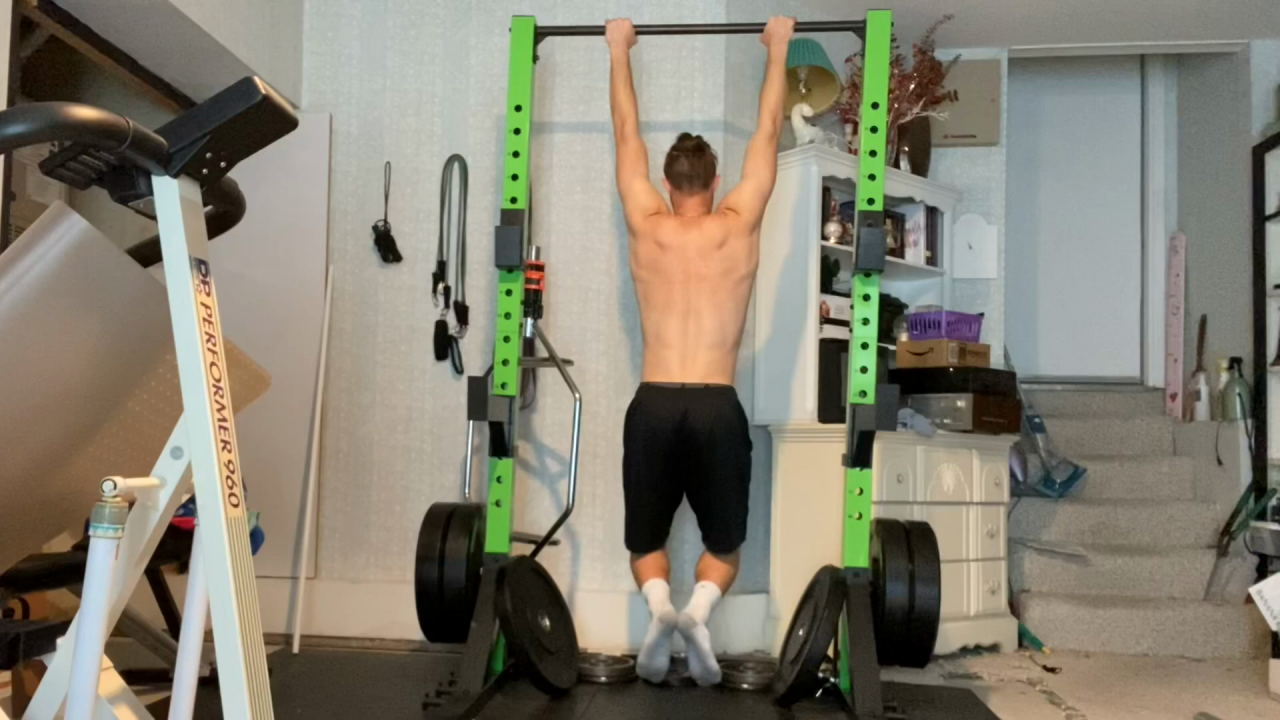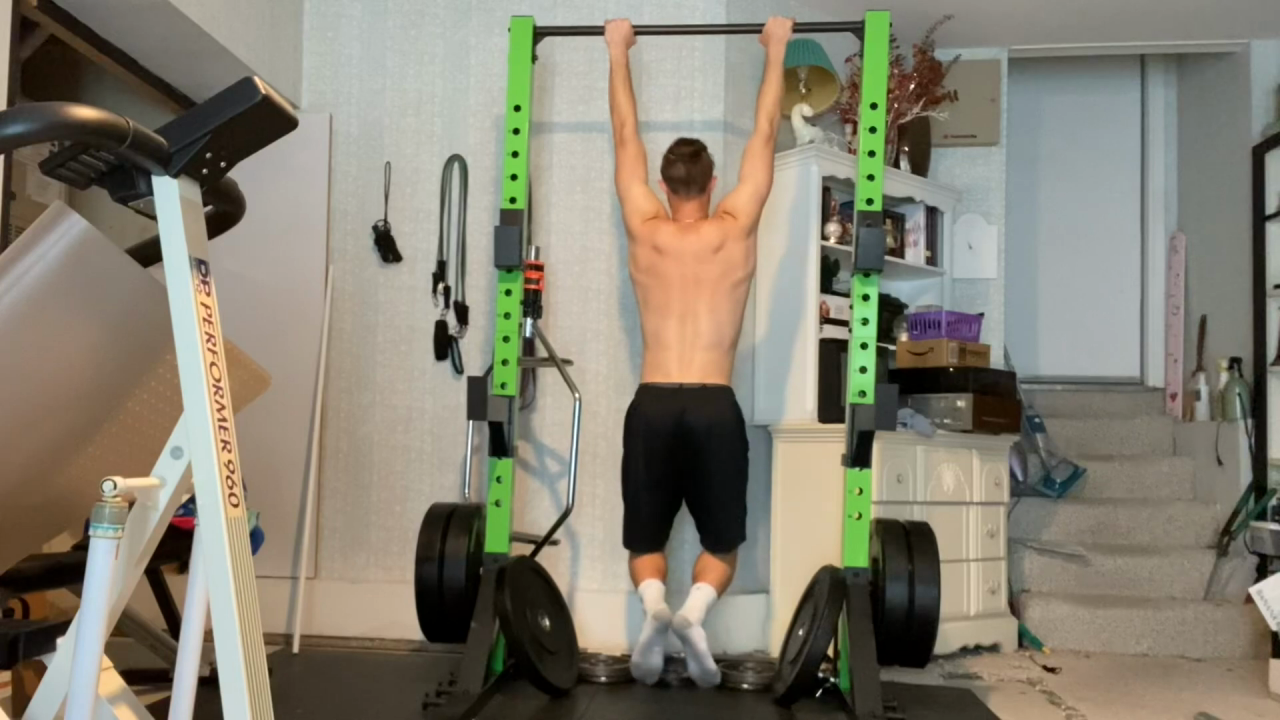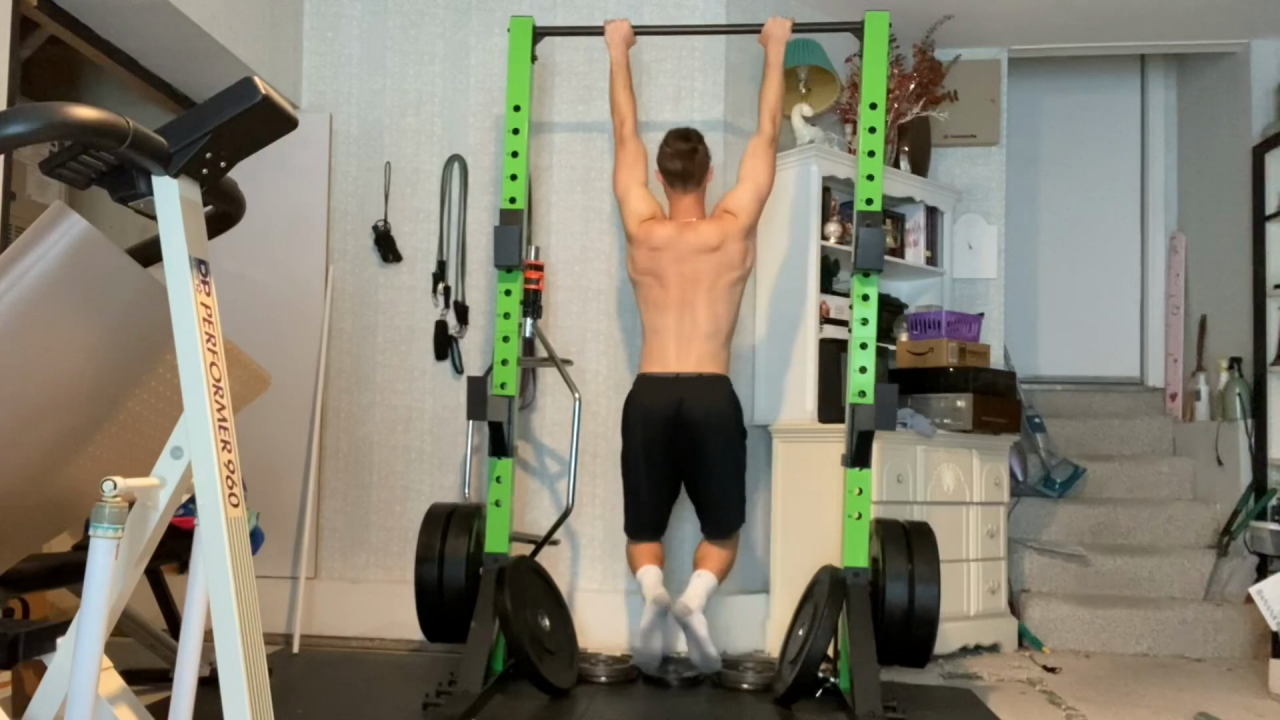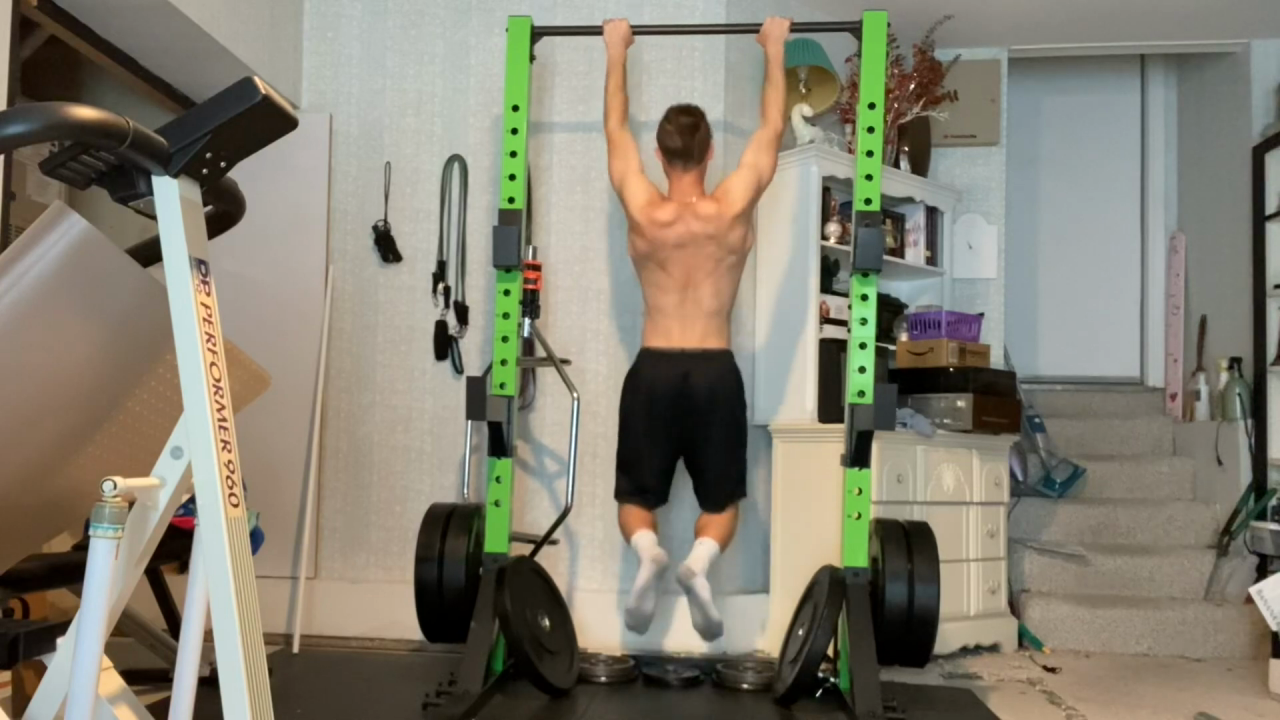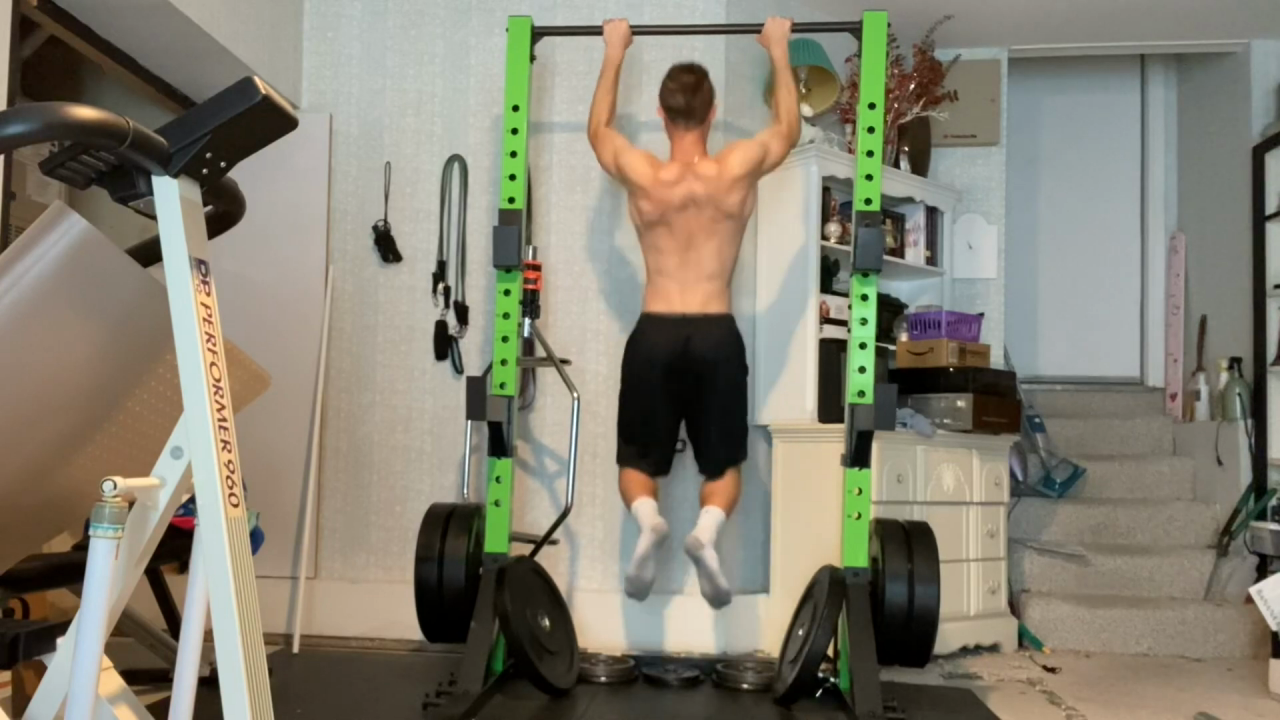
dt=0.2s
person 1, frame 1
left shoulder: (646, 229)
right shoulder: (739, 228)
left elbow: (627, 133)
right elbow: (766, 132)
left wrist: (619, 51)
right wrist: (777, 51)
left hip: (653, 407)
right hip: (717, 409)
left knee: (647, 541)
right knee: (723, 545)
left ankle: (660, 604)
right ankle: (699, 607)
person 1, frame 2
left shoulder: (644, 232)
right shoulder: (736, 232)
left elbow: (626, 136)
right elbow: (763, 135)
left wrist: (618, 52)
right wrist: (776, 50)
left hip: (652, 408)
right hip: (715, 410)
left knee: (645, 543)
right knee: (721, 545)
left ankle: (654, 604)
right ankle: (694, 610)
person 1, frame 3
left shoulder: (640, 230)
right shoulder: (734, 228)
left elbow: (626, 136)
right elbow: (765, 136)
left wrist: (618, 51)
right wrist: (775, 51)
left hip: (650, 397)
right hip: (713, 399)
left knee: (643, 532)
right knee: (722, 533)
left ankle: (652, 590)
right ankle: (695, 596)
person 1, frame 4
left shoulder: (641, 212)
right shoulder: (734, 209)
left elbow: (614, 129)
right elbow: (773, 129)
left wrist: (616, 51)
right wrist: (774, 51)
left hip: (654, 371)
right hip: (715, 372)
left knee: (635, 496)
right knee: (721, 500)
left ankle: (647, 553)
right ankle: (699, 562)
person 1, frame 5
left shoulder: (640, 174)
right shoulder: (739, 168)
left elbow: (596, 130)
right elbow: (790, 127)
left wrist: (613, 54)
right wrist: (778, 53)
left hip: (655, 335)
right hip: (715, 336)
left knee: (636, 461)
right knee: (723, 465)
left ankle: (648, 520)
right ankle: (705, 533)
